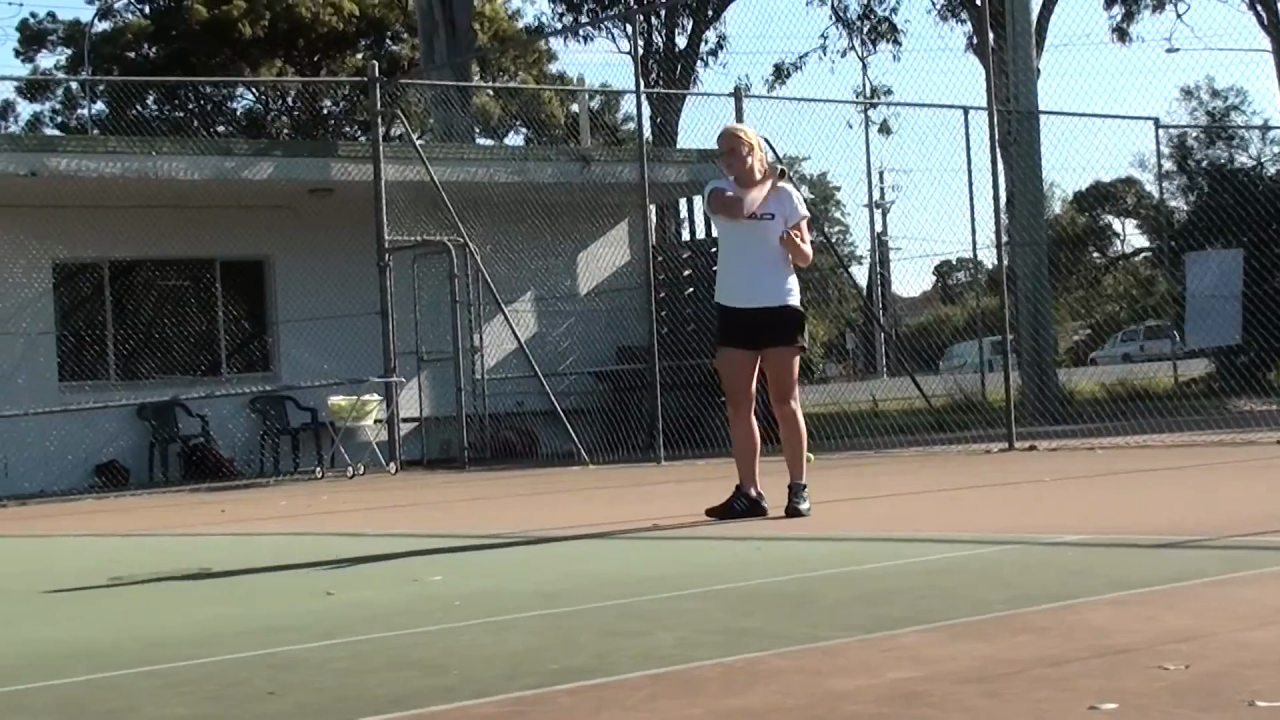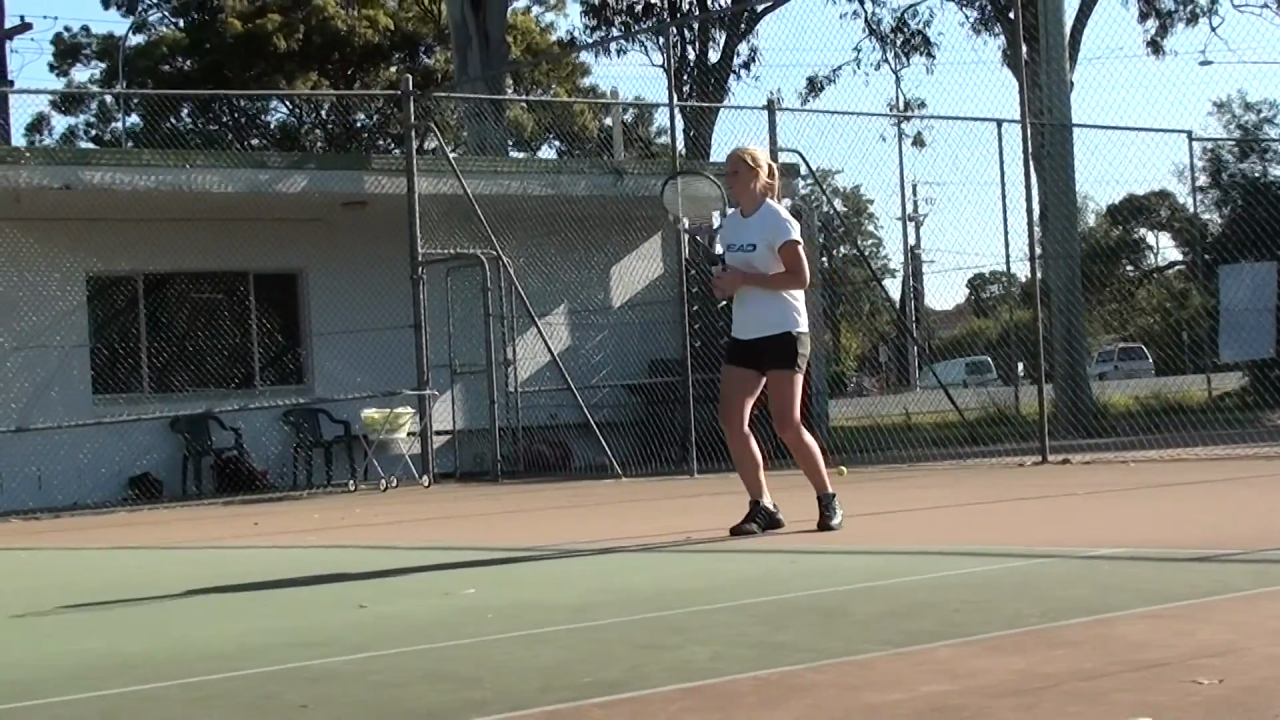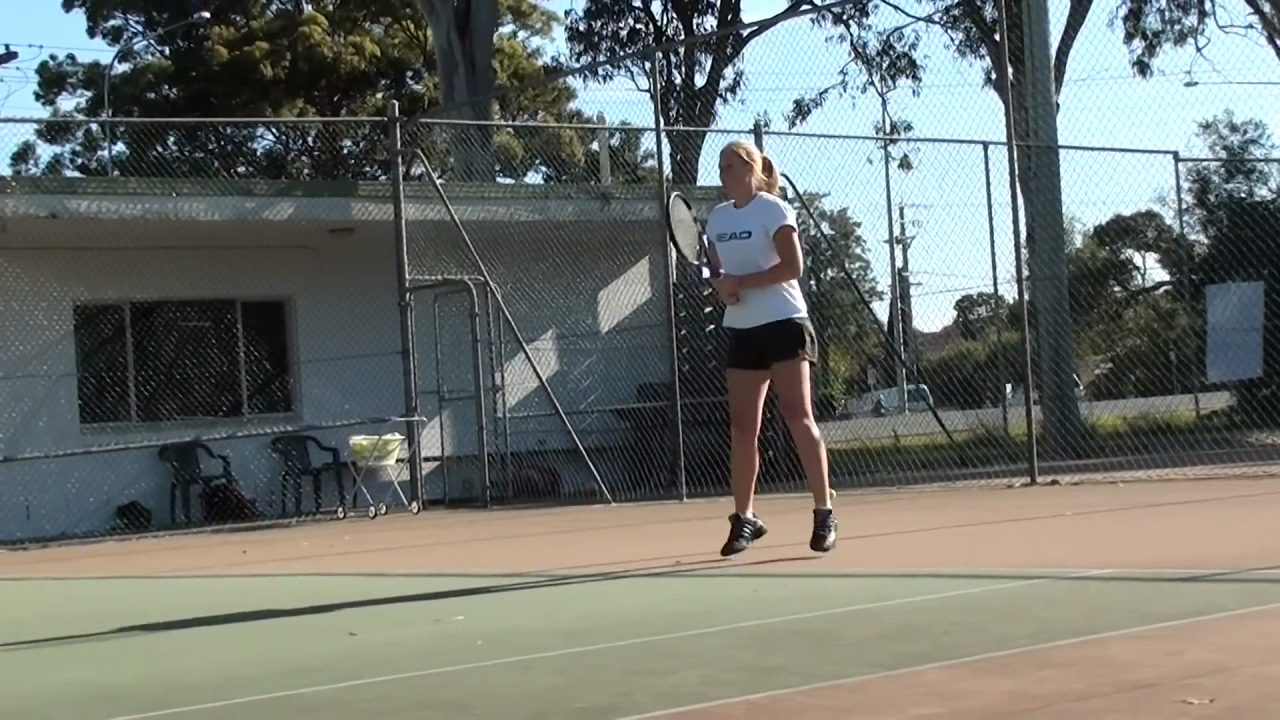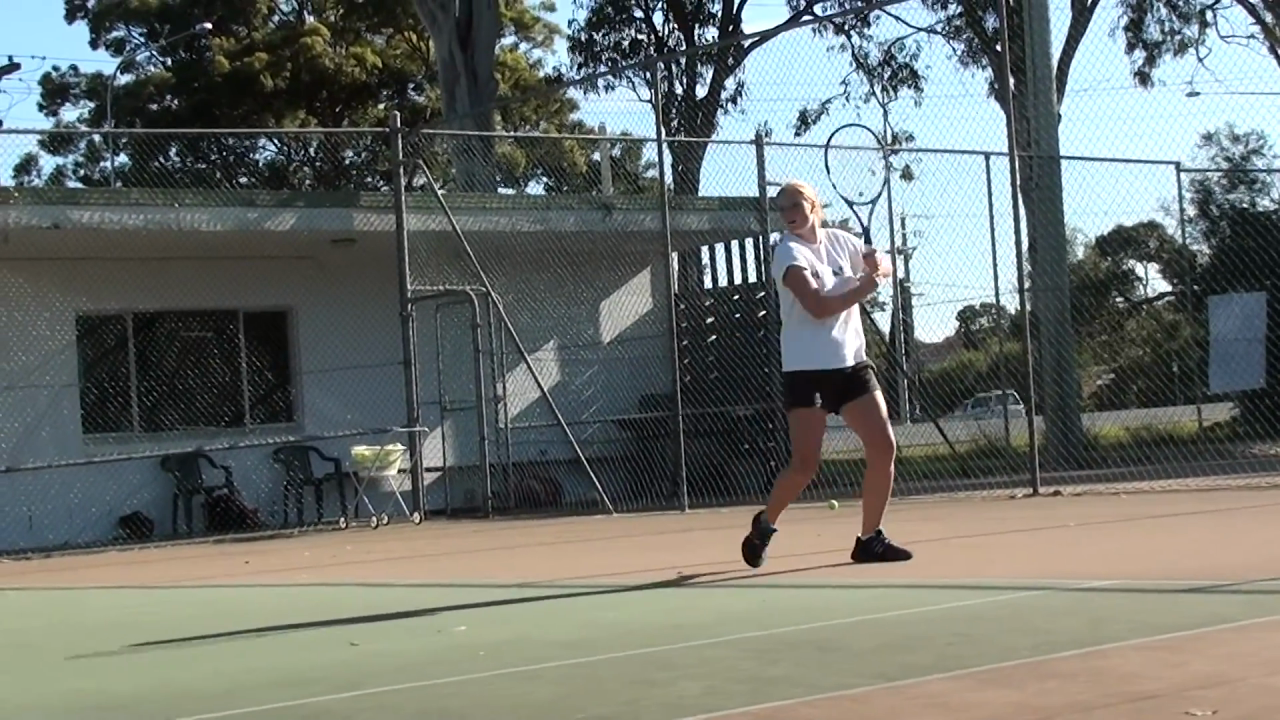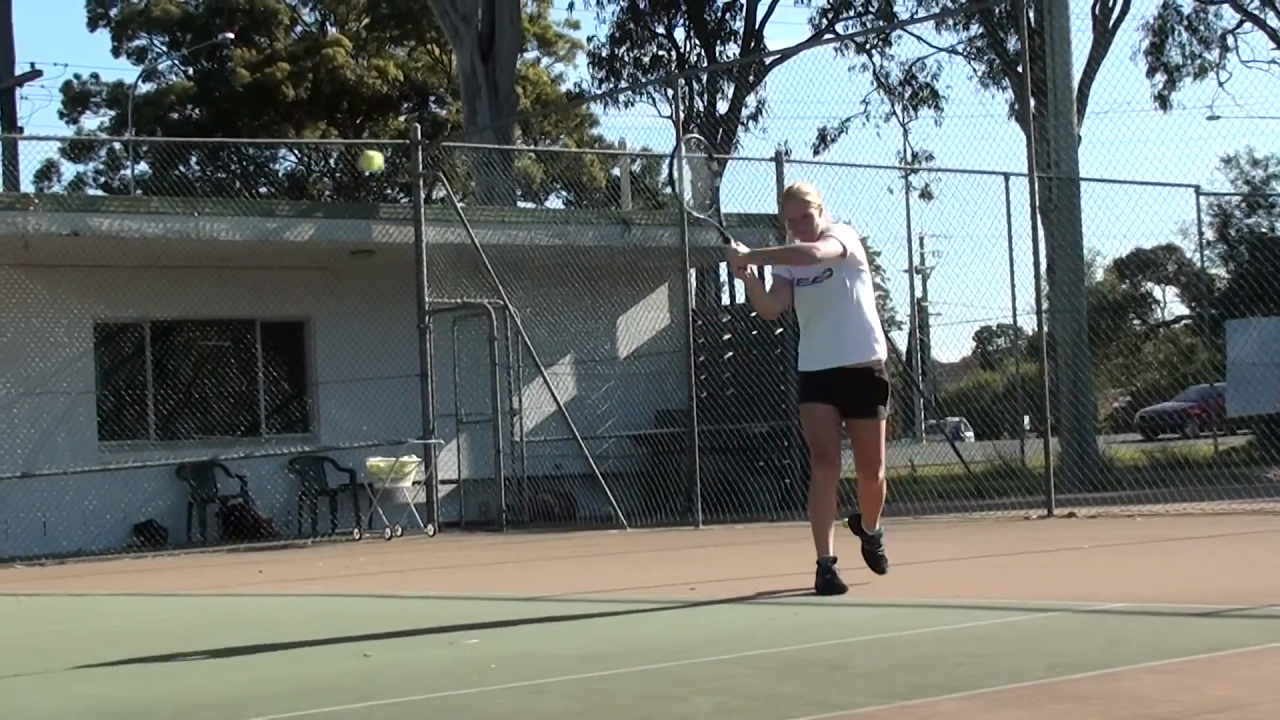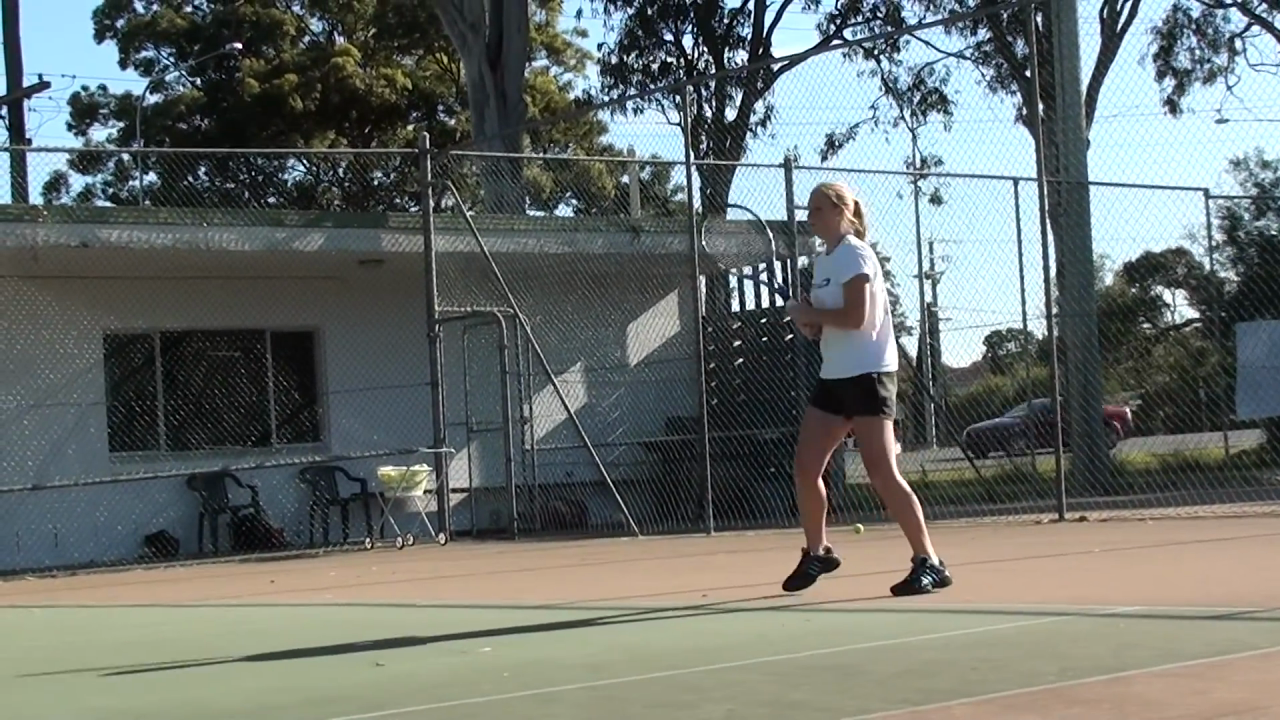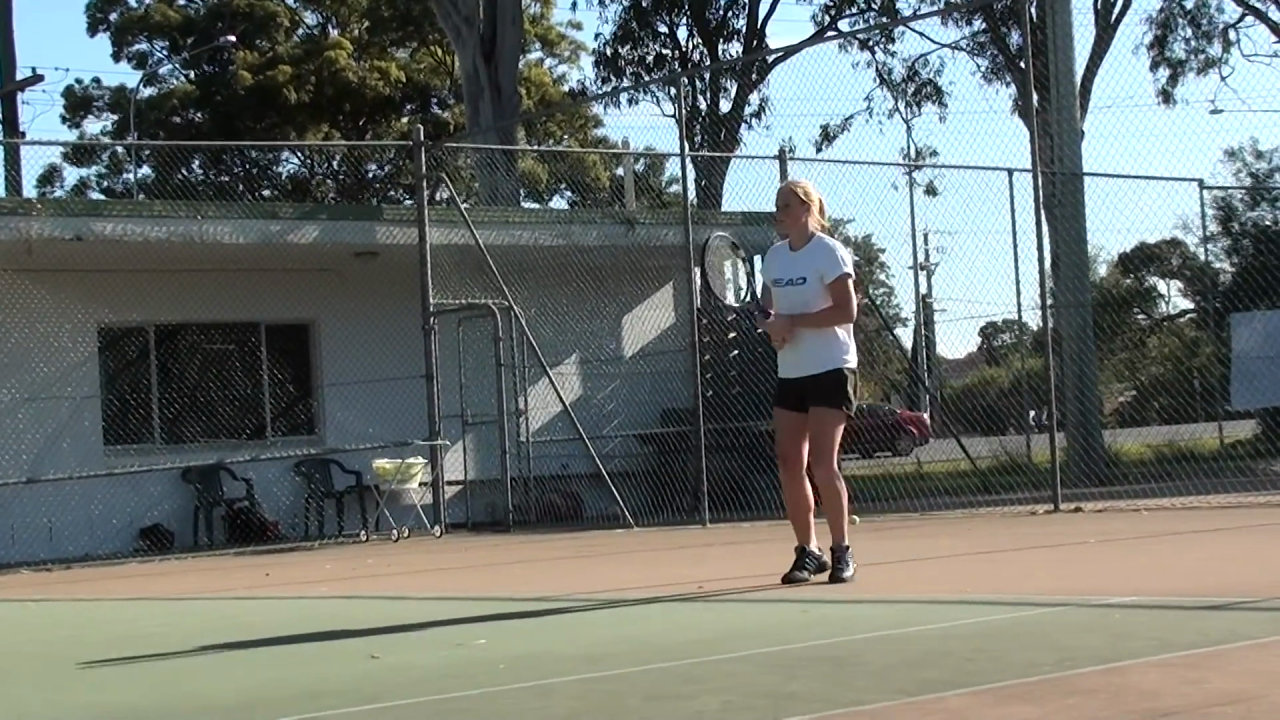
dt=0.7s
person 1, frame 1
left shoulder: (787, 195)
right shoulder: (717, 191)
left elbow: (805, 256)
right elbow: (740, 206)
left wrist: (795, 244)
right wrist: (766, 180)
left hip: (779, 307)
right hip: (733, 309)
left knee: (784, 402)
right knee: (740, 406)
left ankle: (798, 488)
right ankle: (749, 494)
person 1, frame 2
left shoulder: (777, 221)
right shoulder: (729, 223)
left elbow: (799, 278)
left wrist: (747, 279)
right wrist: (724, 283)
left hip: (782, 332)
right hip: (743, 336)
left knee: (788, 425)
right knee: (732, 421)
left ankle: (828, 498)
right ankle: (762, 506)
person 1, frame 3
left shoulder: (775, 209)
right shoulder: (718, 217)
left elbow: (793, 265)
left wrist: (741, 280)
right wrist: (721, 285)
left hip: (784, 324)
right hip: (741, 330)
left knee: (799, 416)
right knee: (743, 429)
left ankle: (824, 513)
right ankle: (745, 520)
person 1, frame 4
left shoulder: (841, 240)
right shoulder: (789, 253)
left elbow: (881, 270)
right elbow: (819, 306)
left wrist: (875, 264)
right wrist: (865, 286)
left hip: (852, 364)
right hip: (806, 371)
left knee: (884, 447)
right knee: (805, 464)
left ankle: (869, 538)
right ankle: (765, 524)
person 1, frame 5
left shoulder: (844, 237)
right shoulder: (786, 265)
left elbow: (812, 253)
right elbow: (769, 309)
left wrist: (757, 254)
right wrist: (747, 272)
left hip: (864, 370)
right hip: (817, 373)
left knee: (871, 470)
right knee: (826, 467)
left ankle: (869, 530)
right ankle: (826, 564)
person 1, frame 6
left shoulder: (854, 254)
right shoulder: (822, 260)
left elbow: (855, 317)
left wrist: (805, 313)
right wrist: (806, 318)
left hip: (867, 374)
right hip: (834, 377)
left knee: (883, 473)
right knee: (805, 469)
left ankle: (930, 564)
right ankle: (816, 553)
person 1, frame 7
left shoulder: (829, 252)
right shoulder: (774, 256)
left elbow: (846, 311)
right elbow: (768, 307)
left wrist: (790, 323)
right wrist: (772, 326)
left hip: (832, 370)
right hip: (791, 372)
left knee: (822, 465)
right knee: (789, 468)
left ankle: (841, 548)
right ankle: (808, 551)
